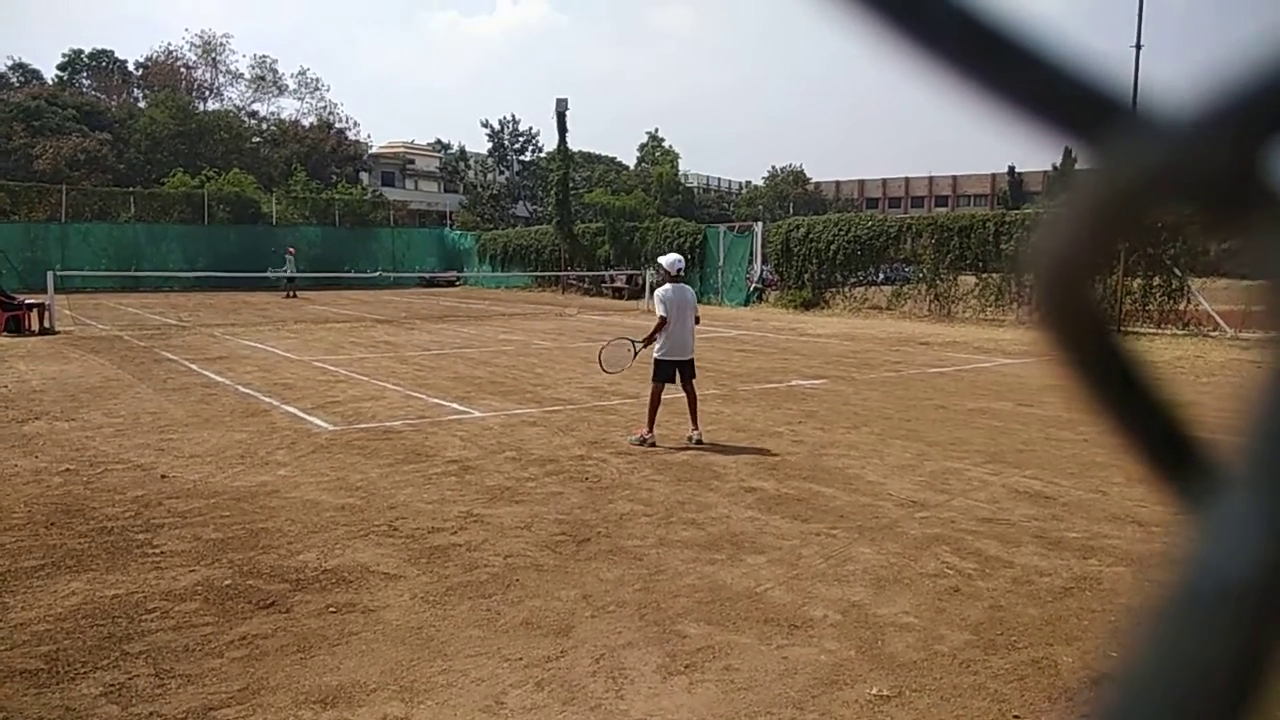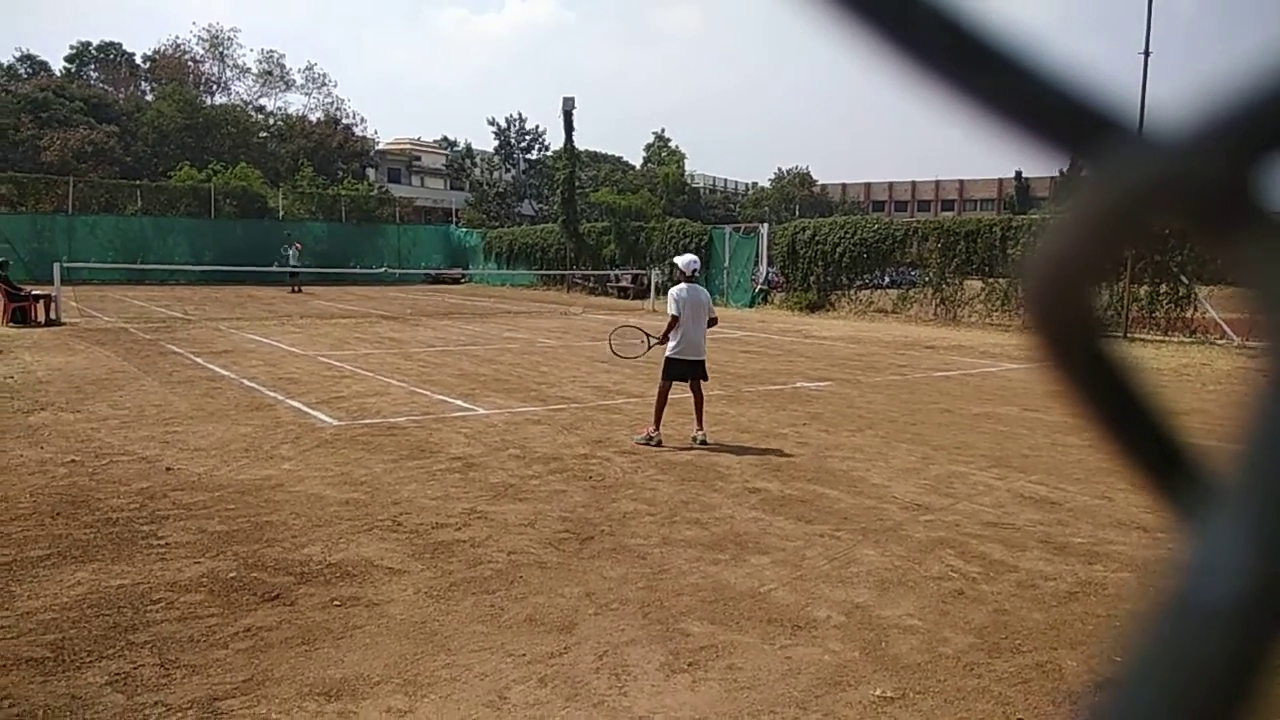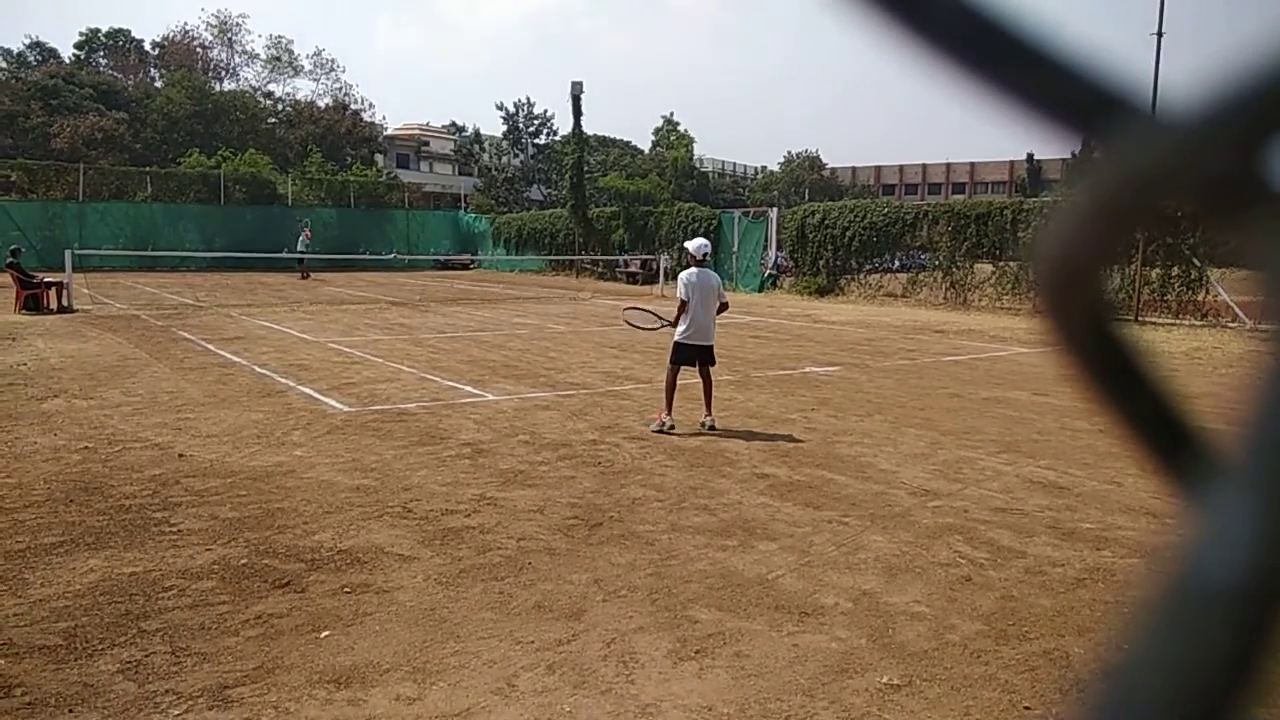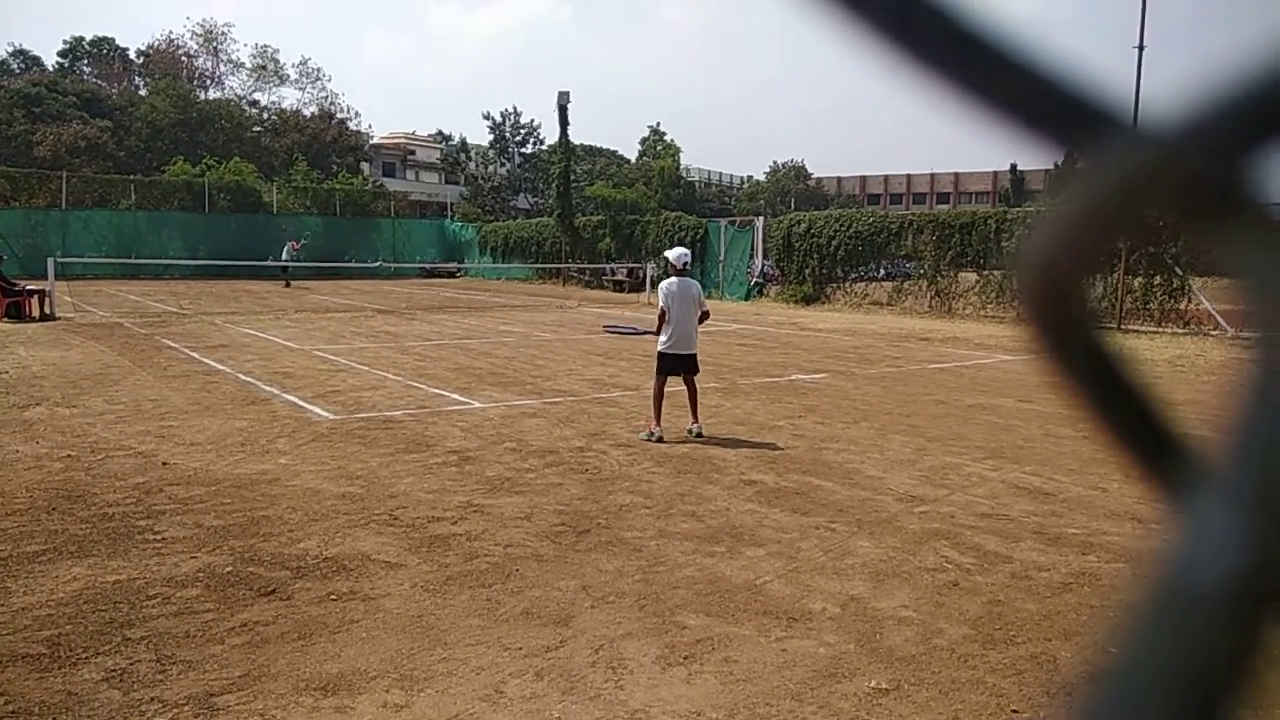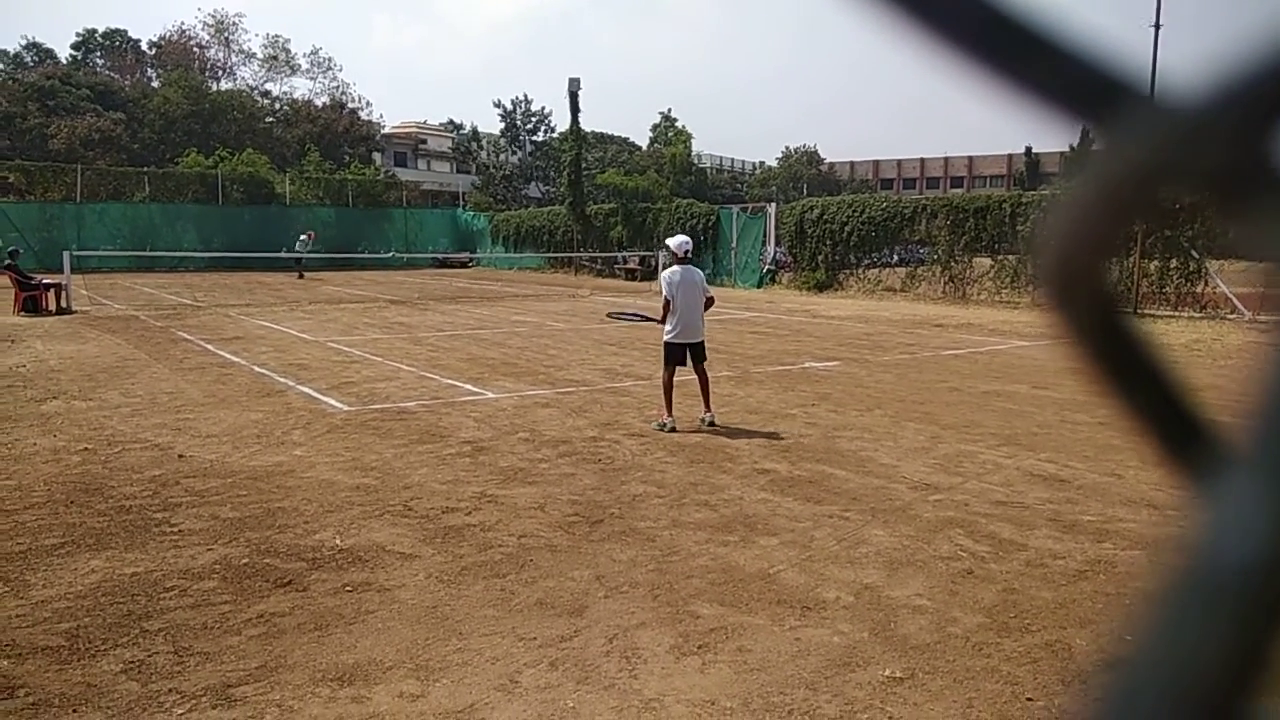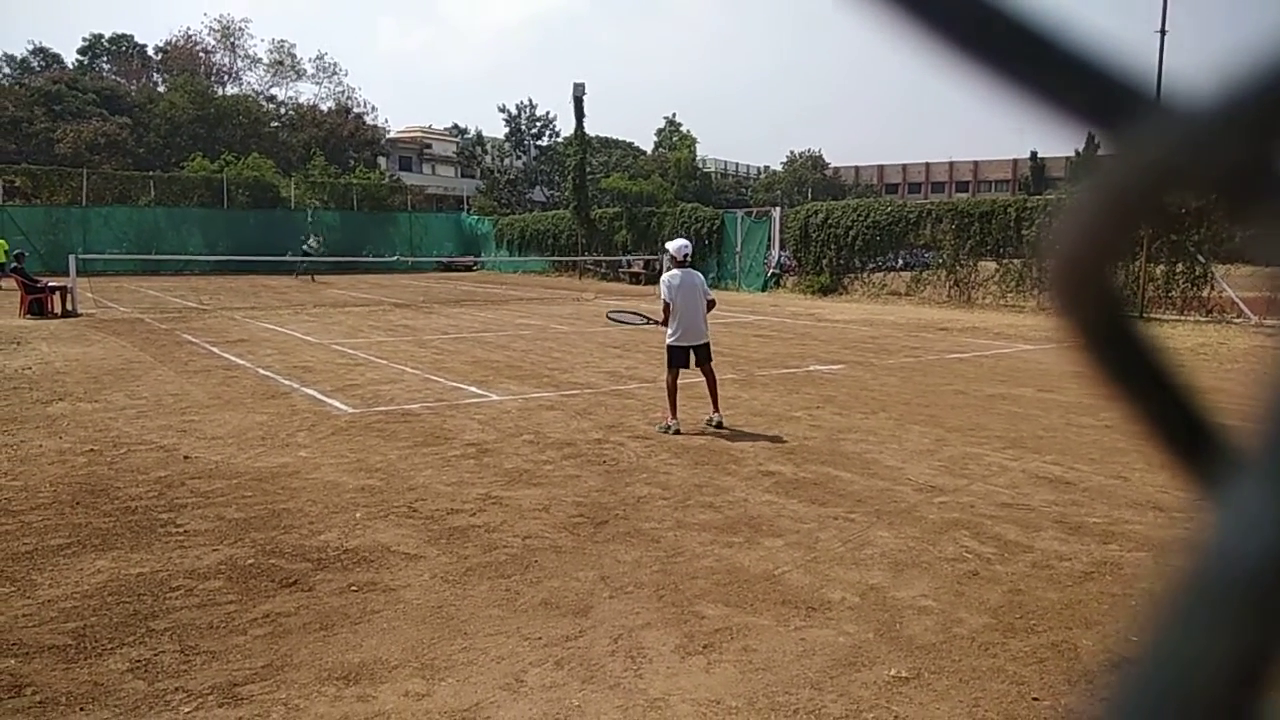
dt=0.2s
person 1, frame 1
left shoulder: (661, 292)
right shoulder: (689, 291)
left elbow: (662, 320)
right elbow: (696, 319)
left wrist: (650, 337)
left hip: (666, 349)
right hip: (686, 349)
left knee: (657, 388)
right knee: (688, 386)
left ankle: (648, 433)
right ankle: (695, 431)
person 1, frame 2
left shoulder: (675, 292)
right shoulder: (704, 293)
left elbow: (674, 319)
right elbow: (713, 320)
left wrist: (664, 336)
left hip: (678, 348)
right hip: (697, 349)
left knee: (664, 386)
right knee: (696, 387)
left ankle: (654, 431)
right ankle: (700, 431)
person 1, frame 3
left shoulder: (685, 276)
right shoulder: (715, 277)
left elbow: (682, 304)
right elbow: (724, 305)
left wrist: (676, 319)
left hip: (686, 333)
right hip: (706, 334)
left knee: (672, 371)
right knee: (705, 372)
left ankle: (667, 416)
right ankle: (708, 416)
person 1, frame 4
left shoulder: (665, 285)
right shoulder: (695, 286)
left elbow: (662, 313)
right elbow: (705, 314)
left wrist: (659, 329)
left hip: (669, 342)
right hip: (689, 342)
left knee: (659, 381)
right knee: (689, 380)
left ankle: (656, 427)
right ankle: (695, 423)
person 1, frame 5
left shoulder: (668, 274)
right shoulder: (698, 273)
left elbow: (667, 303)
right elbow: (710, 300)
left wrist: (663, 317)
left hip: (675, 331)
right hip: (696, 330)
left knee: (668, 371)
right knee: (700, 368)
left ankle: (668, 417)
right ankle: (708, 413)
person 1, frame 6
left shoulder: (667, 278)
right shoulder: (698, 276)
left elbow: (666, 306)
right elbow: (711, 302)
left wrist: (665, 320)
left hip: (678, 334)
right hip: (700, 332)
left knee: (672, 374)
right knee: (707, 369)
left ankle: (673, 420)
right ankle: (716, 413)
